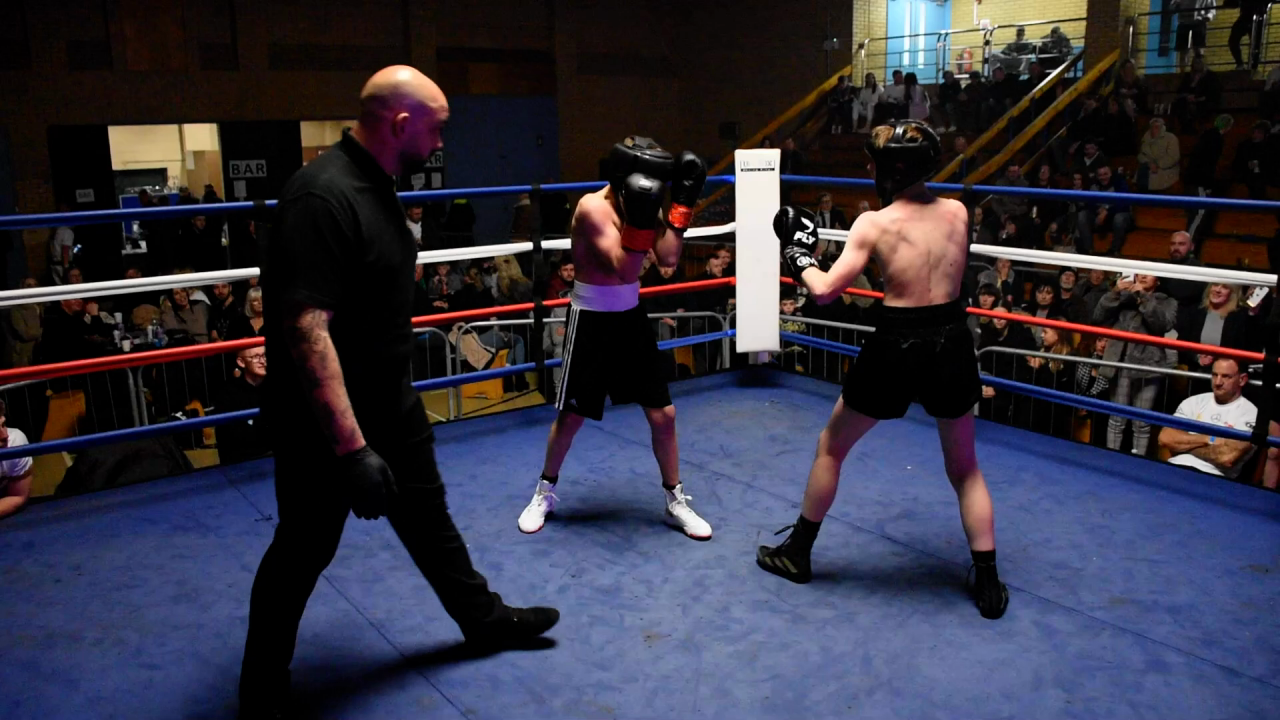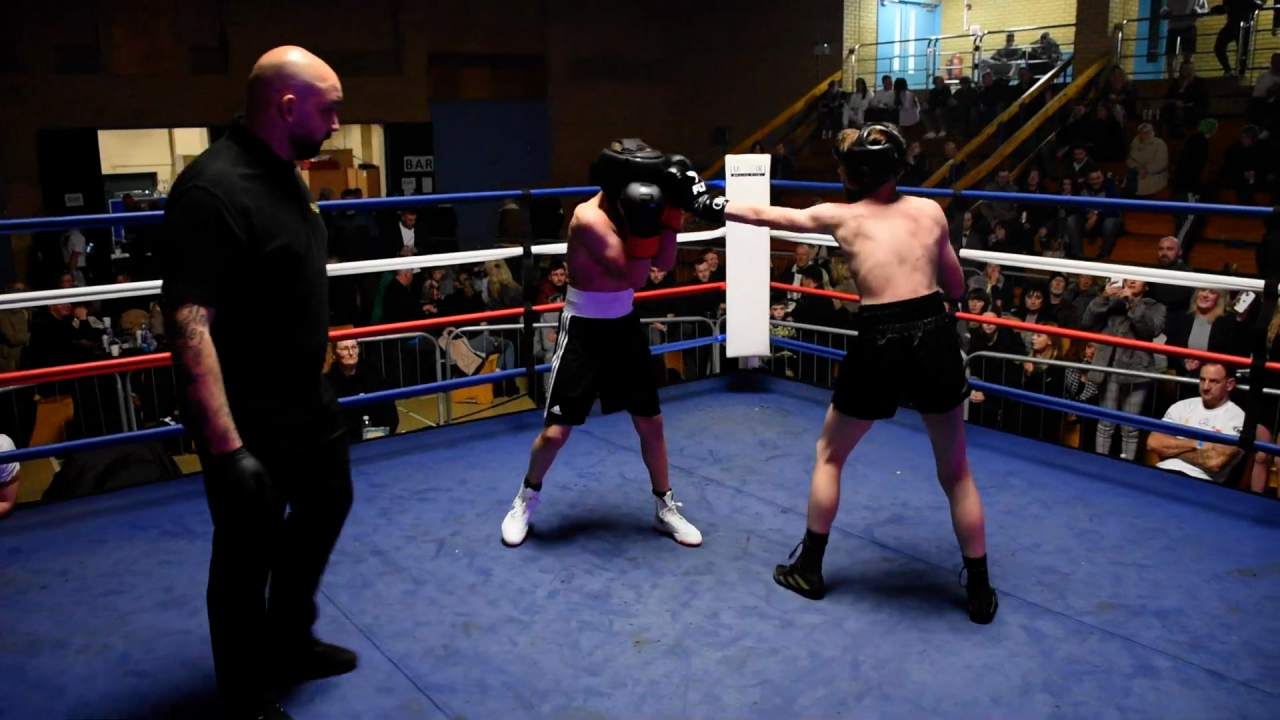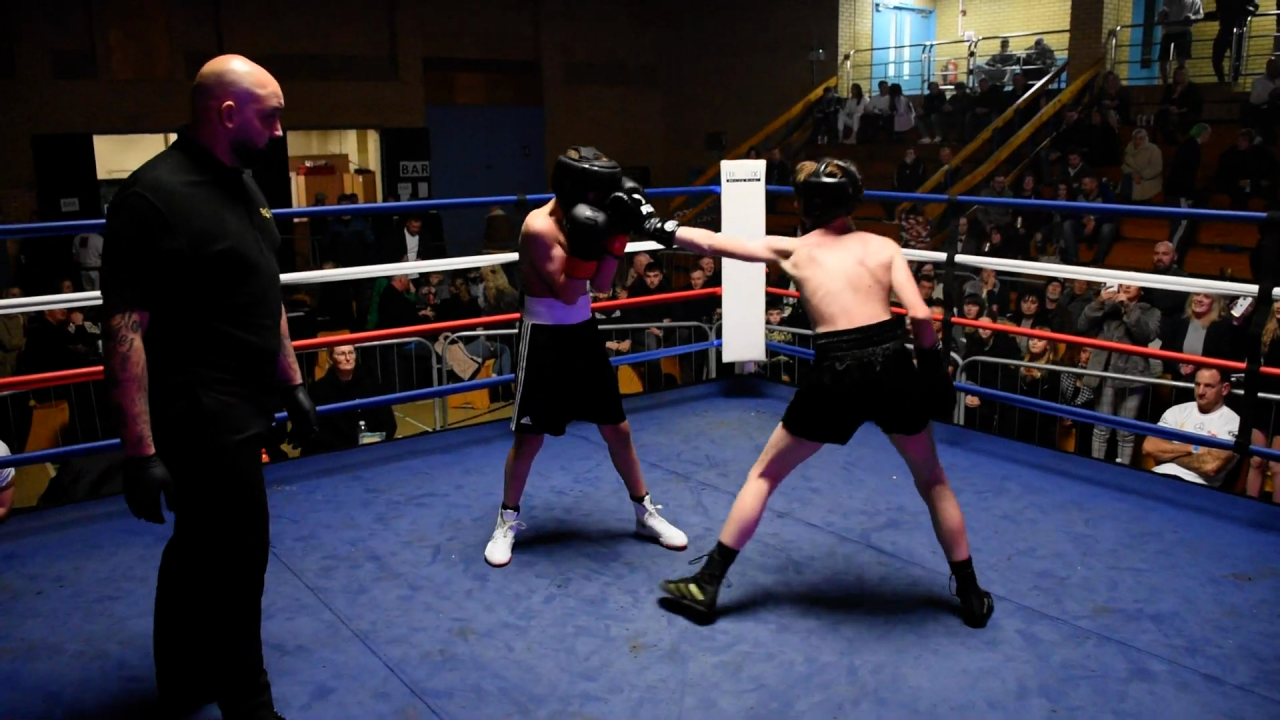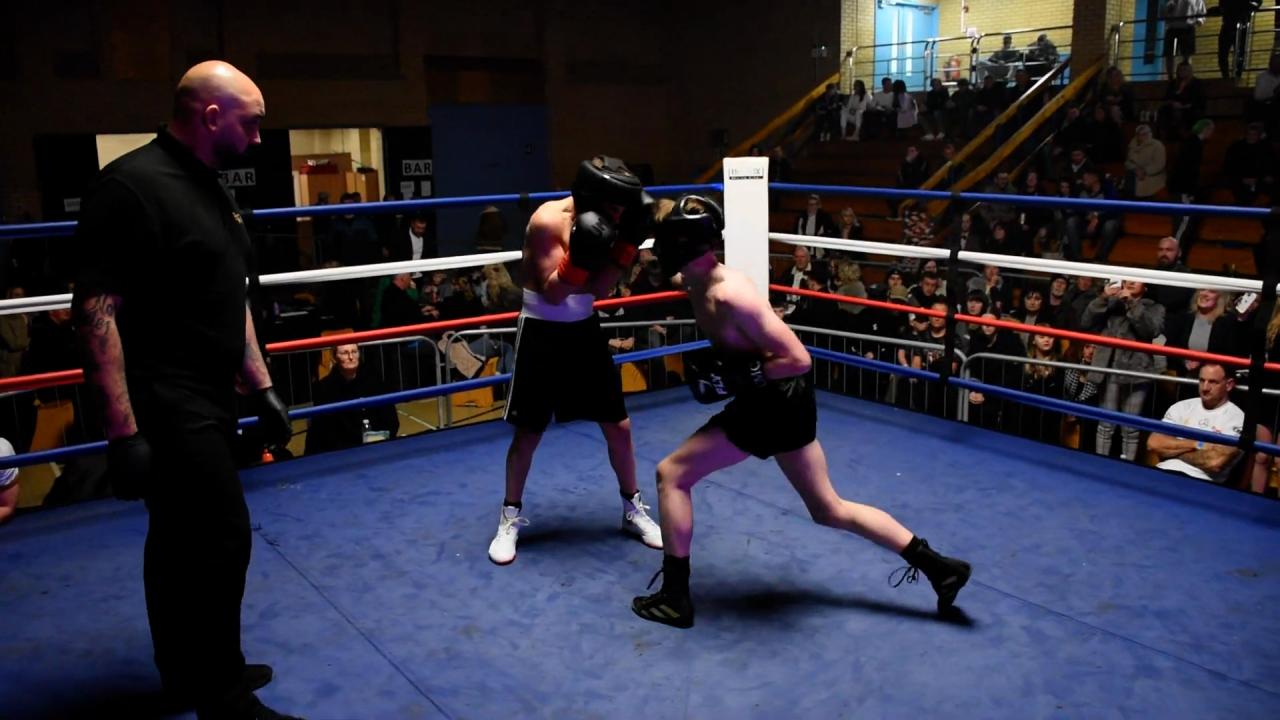
dt=0.3s
person 1, frame 1
left shoulder: (378, 186)
right shoulder: (322, 197)
right elbow: (307, 331)
right wrist: (352, 447)
left hip: (386, 400)
right hip: (325, 416)
left knee: (425, 511)
right knee: (304, 546)
left ankle: (485, 619)
person 1, frame 2
left shoulder: (284, 175)
right shoulder: (212, 190)
right elbow: (191, 327)
right wrist: (229, 446)
left hip: (300, 392)
right hip: (247, 407)
left knee: (327, 501)
right knee: (251, 546)
left ankle: (292, 643)
person 1, frame 3
left shoulder: (239, 184)
right shoulder: (156, 196)
right elbow: (125, 331)
left wrist: (292, 384)
right wrist: (141, 451)
left hip: (243, 404)
right hip: (202, 414)
left knee: (202, 545)
right knee: (239, 552)
person 1, frame 4
left shoulder: (209, 187)
right shoulder: (132, 185)
right elbow: (96, 313)
left wrist: (262, 388)
right wrist: (122, 430)
left hip: (207, 399)
right hip: (165, 405)
left knee: (182, 538)
right knee: (222, 539)
person 2, frame 1
left shoulder: (875, 224)
right shoulder: (957, 212)
left elbow: (823, 290)
left wrist: (800, 247)
left hip: (896, 348)
right hip: (952, 345)
left knee: (830, 447)
right knee: (965, 469)
left ankle: (797, 552)
right ankle: (987, 584)
person 2, frame 2
left shoulder: (839, 217)
right shoulder: (930, 211)
left elbow: (765, 216)
right elbow: (956, 288)
left wrist: (703, 200)
left hip: (880, 345)
right hip: (935, 339)
left knee: (830, 456)
right knee: (956, 471)
left ankle: (809, 569)
right ankle: (979, 588)
person 2, frame 3
left shoulder: (789, 249)
right shoulder: (884, 247)
left elbow: (710, 243)
right elbow: (920, 316)
left wrist: (655, 223)
right wrist: (934, 366)
left hip: (836, 374)
right hip: (891, 365)
left knee: (764, 474)
right knee: (932, 483)
left ankle: (707, 584)
right ankle: (971, 594)
person 2, frame 4
left shoulder: (727, 292)
right shoulder: (706, 273)
left elbow: (799, 359)
left wrist: (736, 376)
left hip: (769, 399)
right hip: (788, 396)
left knee: (671, 475)
right knee: (829, 508)
left ankle: (674, 597)
right ankle: (938, 566)
person 3, frame 1
left shoulder: (639, 205)
right shoulder: (593, 208)
left elbow: (668, 259)
right elbow: (624, 269)
left wrist: (683, 201)
right wrist: (643, 218)
left hip: (631, 318)
right hip: (591, 322)
left knee: (663, 414)
right knee: (571, 417)
left ankle: (676, 500)
right ankle: (544, 492)
person 3, frame 2
left shoulder: (632, 210)
right shoulder: (589, 218)
left elbow: (664, 264)
right elbow: (635, 278)
left wrist: (671, 209)
right wrist: (642, 227)
left hip: (625, 325)
right hip: (584, 330)
left knee: (651, 423)
right knee: (556, 431)
left ankle: (665, 507)
right ankle: (526, 499)
person 3, frame 3
left shoulder: (586, 219)
right shoulder: (538, 227)
left elbow: (603, 283)
right elbow: (567, 295)
left wrist: (617, 231)
right wrist: (582, 249)
left hip: (583, 333)
right hip: (544, 338)
left knee: (616, 428)
right knee: (528, 438)
left ankle: (645, 512)
right ankle: (507, 521)
person 3, frame 4
left shoulder: (598, 222)
right shoulder: (547, 221)
left elbow: (600, 291)
right elbow: (553, 293)
left wrist: (628, 242)
right wrist: (579, 256)
left hip: (585, 330)
right hip: (542, 332)
left knee: (619, 427)
right knee: (527, 434)
left ankle: (633, 510)
right ankle: (510, 519)
